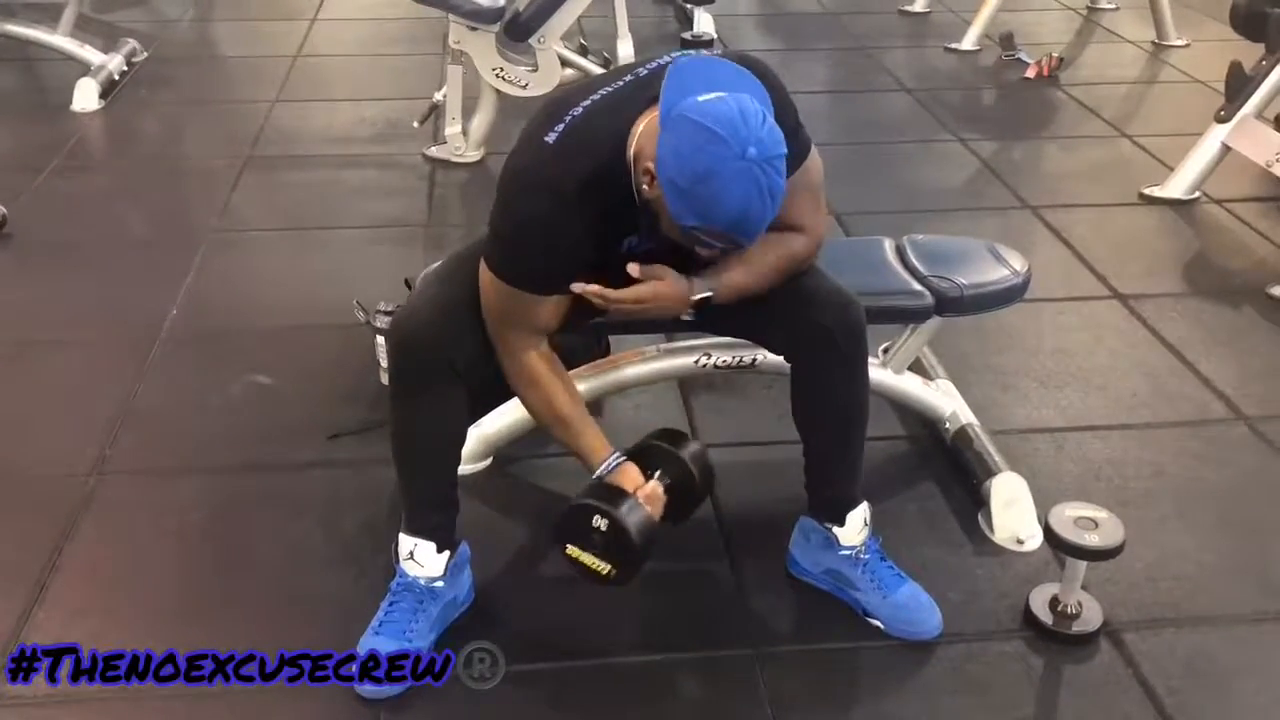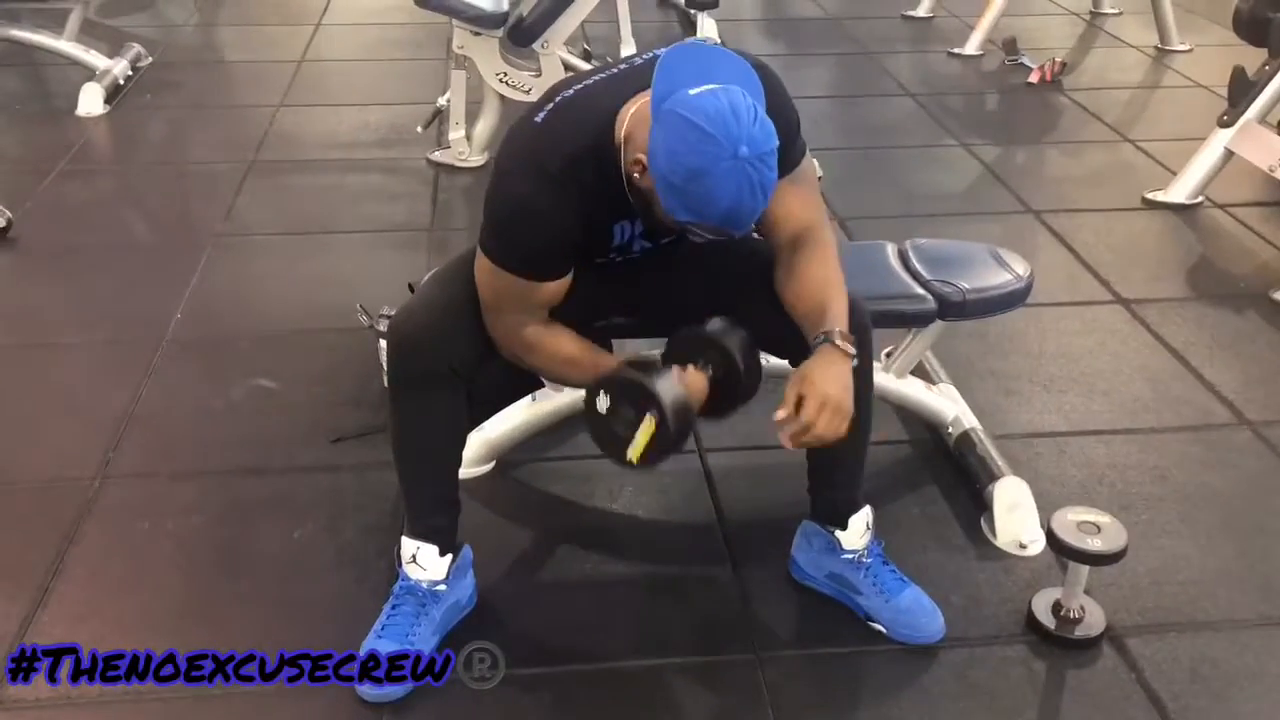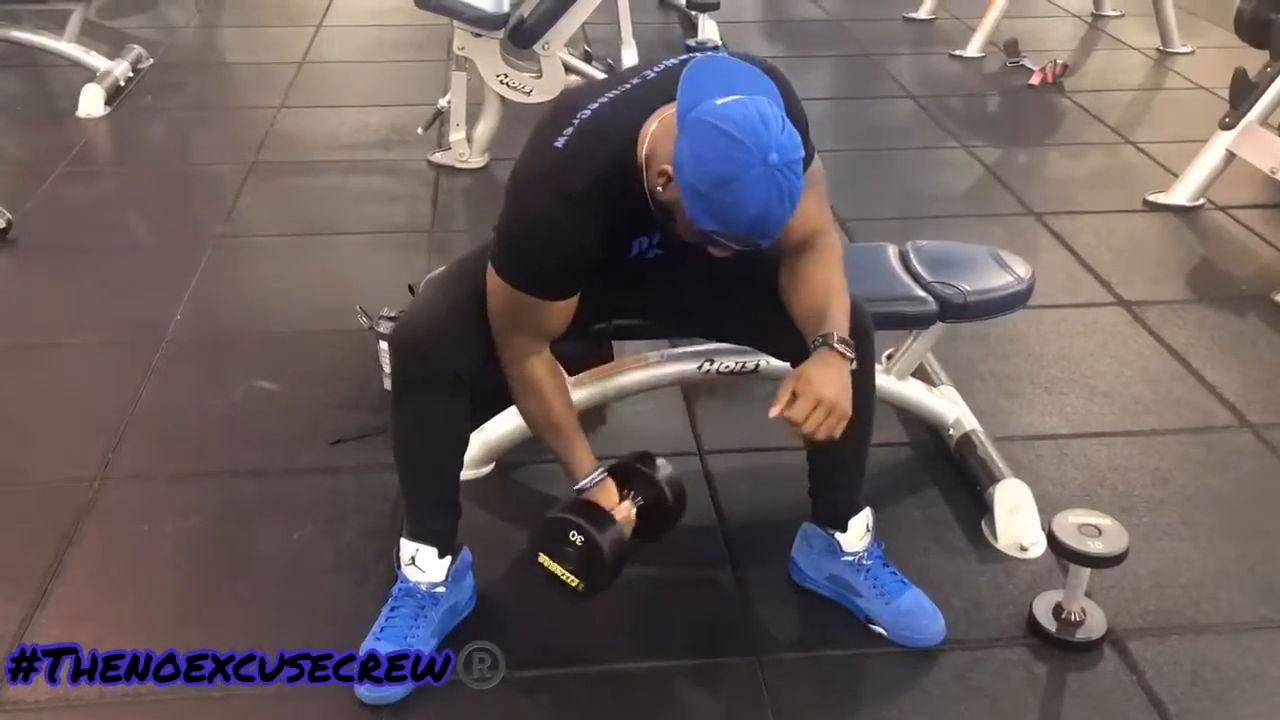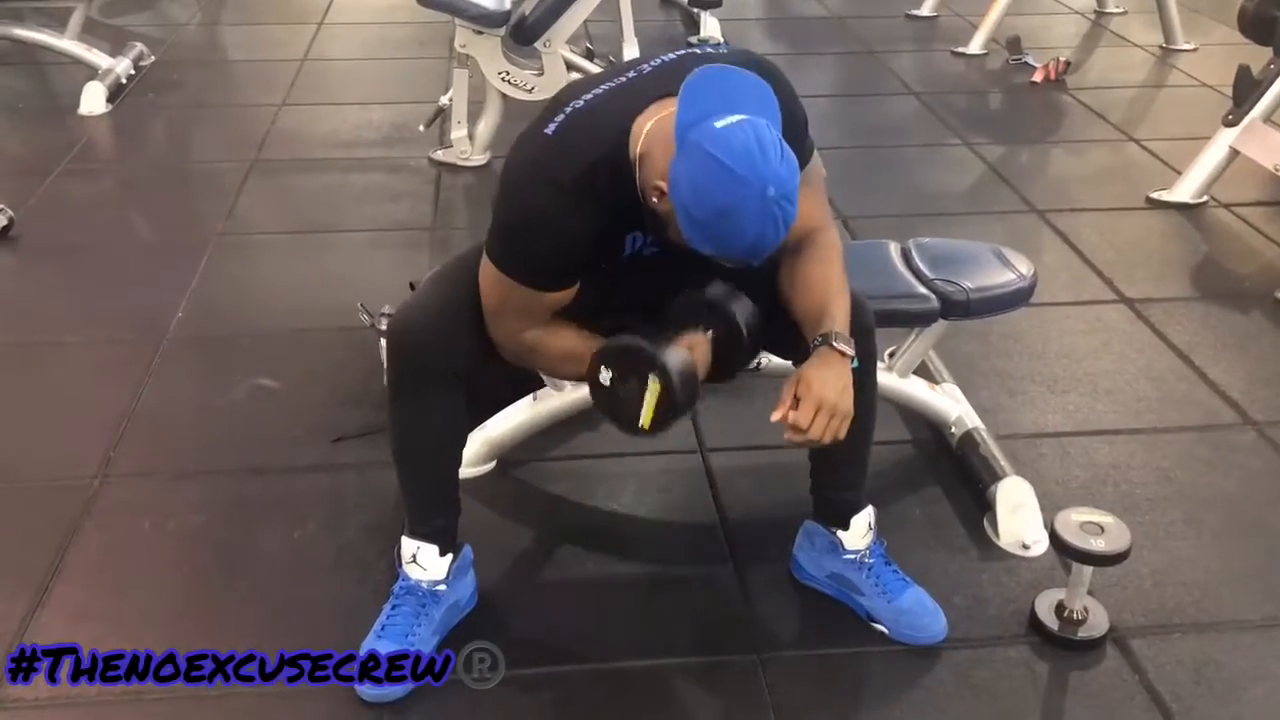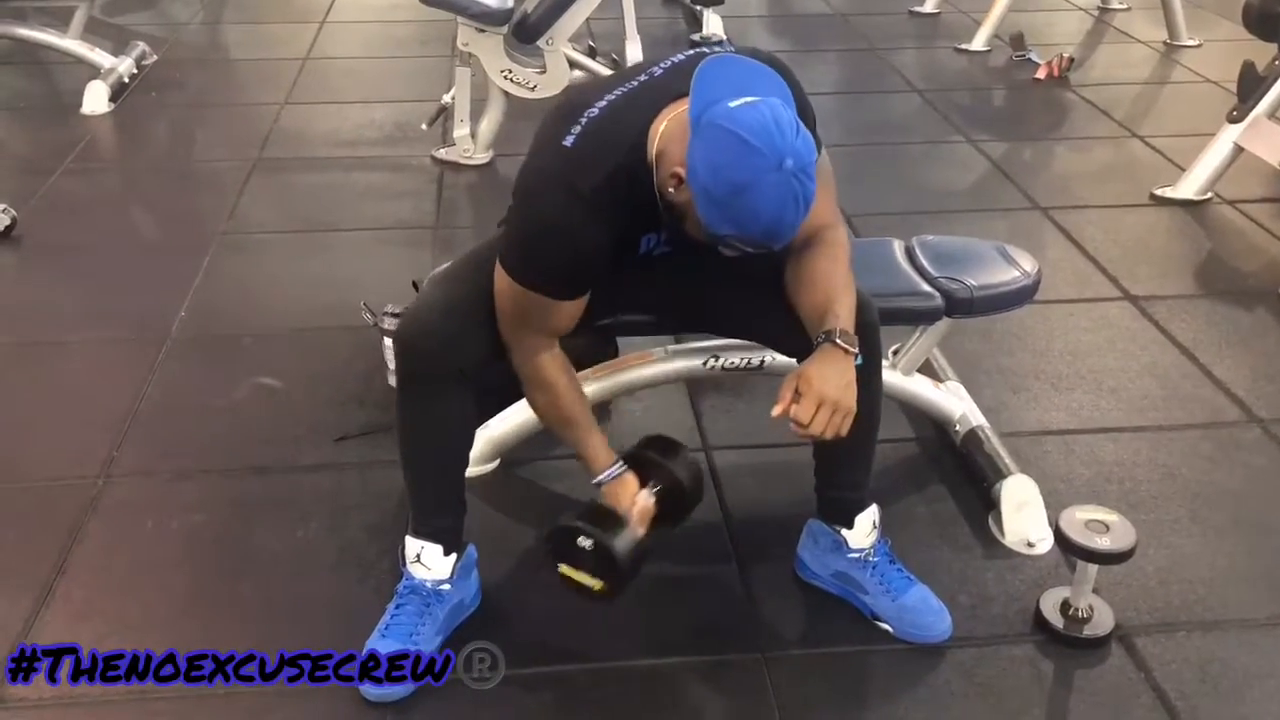
dt=0.5s
person 1, frame 1
left shoulder: (754, 104)
right shoulder: (549, 182)
left elbow: (803, 230)
right elbow: (520, 344)
left wrist: (695, 292)
right wrist: (610, 468)
left hip: (689, 279)
right hip: (560, 266)
left knee: (833, 321)
right knee: (422, 337)
left ankle: (835, 537)
right ankle: (430, 564)
person 1, frame 2
left shoulder: (754, 102)
right shoulder: (540, 169)
left elbow: (803, 234)
right elbow: (516, 325)
left wrist: (832, 347)
left hip: (678, 266)
right hip: (561, 274)
left knee: (841, 321)
right knee: (419, 342)
left ankle: (838, 542)
right ankle: (432, 571)
person 1, frame 3
left shoulder: (762, 109)
right shoulder: (559, 187)
left elbow: (811, 238)
right elbow: (524, 348)
left wrist: (833, 349)
right wrist: (591, 481)
left hip: (674, 257)
right hip: (564, 268)
left knee: (847, 328)
right knee: (424, 343)
left ankle: (838, 543)
right ankle: (432, 570)
person 1, frame 4
left shoulder: (762, 105)
right shoulder: (551, 179)
left elbow: (811, 235)
right elbow: (517, 330)
left wrist: (833, 349)
left hip: (681, 257)
right hip: (562, 275)
left knee: (849, 323)
right knee: (420, 340)
left ankle: (840, 542)
right ankle: (433, 568)
person 1, frame 5
left shoulder: (770, 103)
right shoulder: (568, 187)
left elbow: (819, 233)
right elbow: (533, 344)
left wrist: (837, 345)
right wrist: (609, 474)
left hip: (680, 252)
right hip: (573, 259)
left knee: (854, 323)
right knee: (429, 339)
left ankle: (845, 539)
right ankle: (438, 567)
